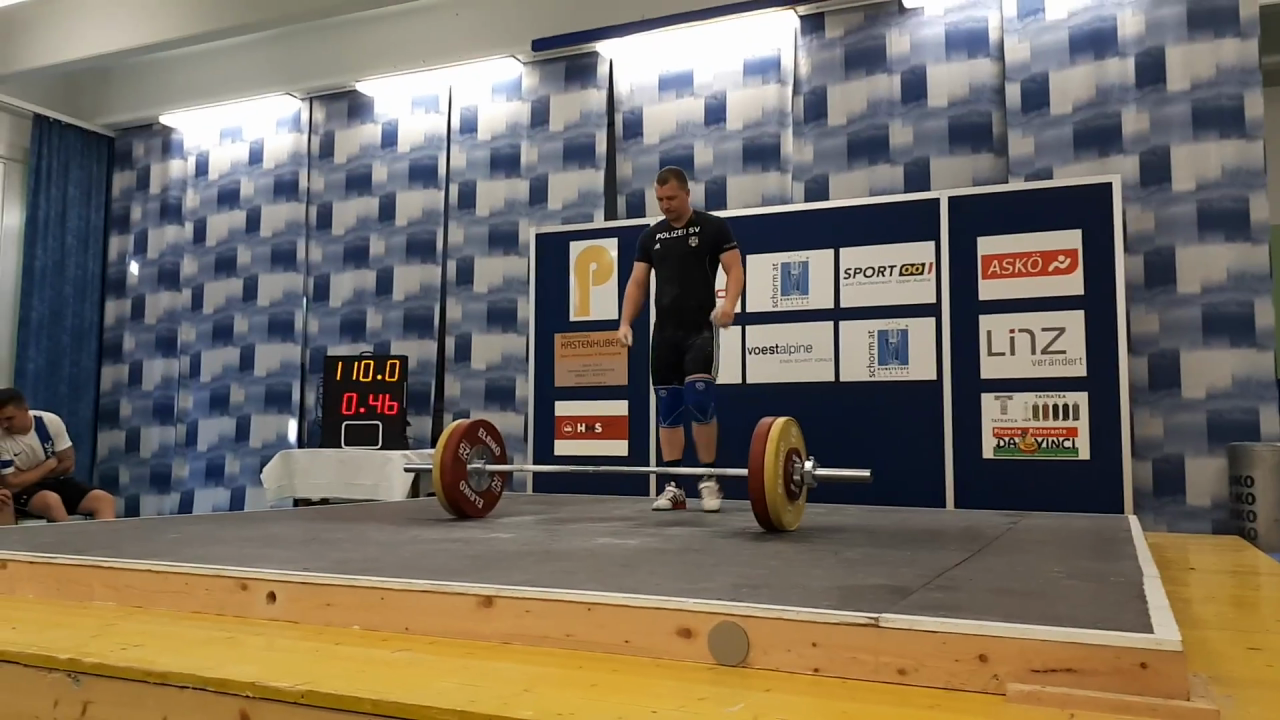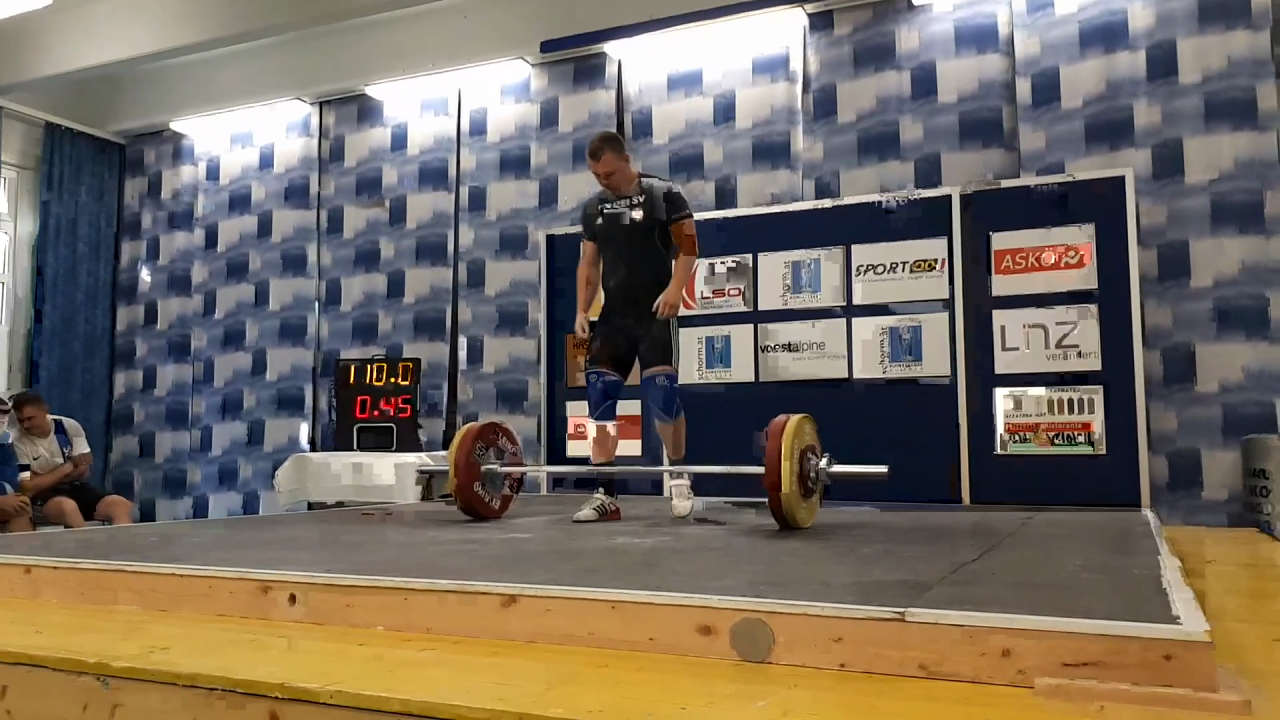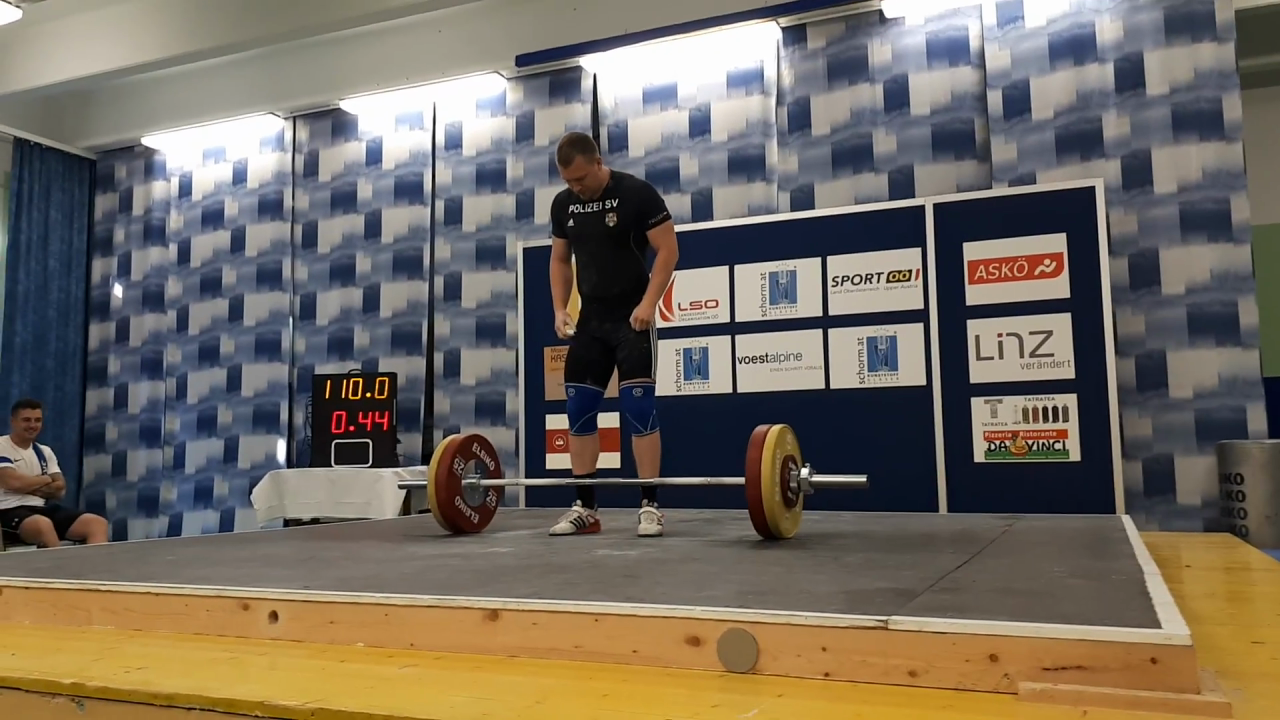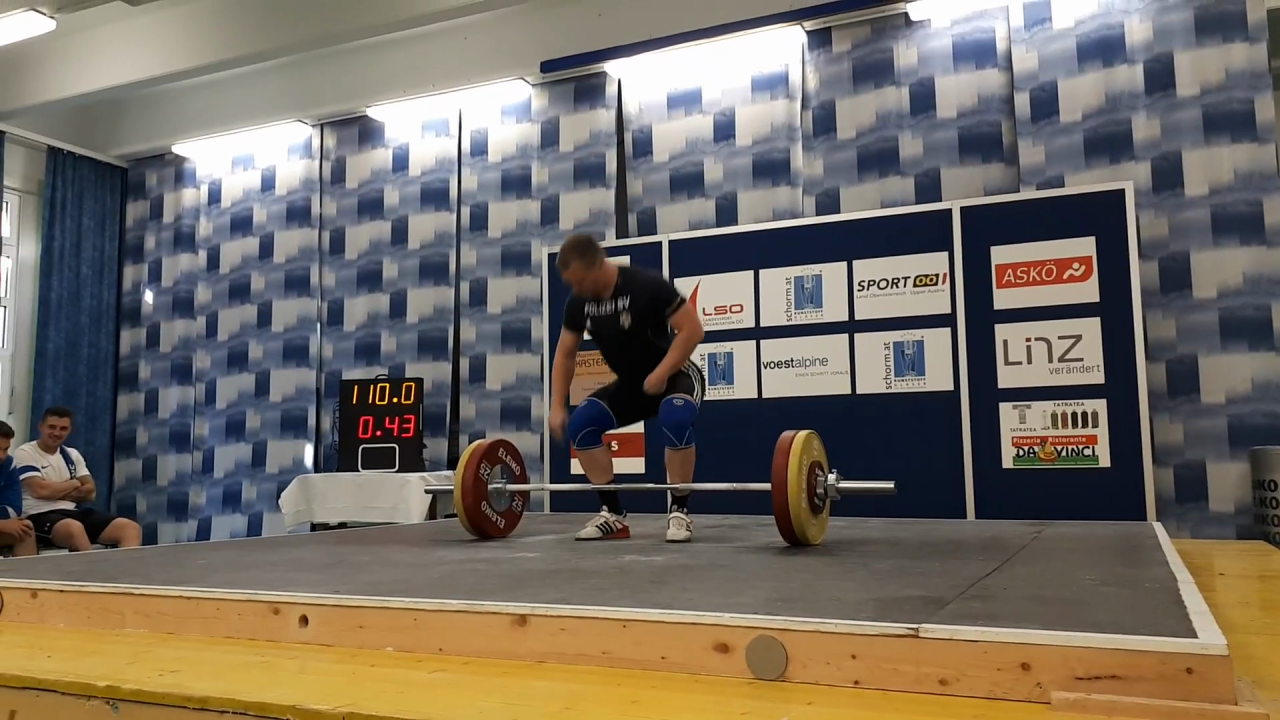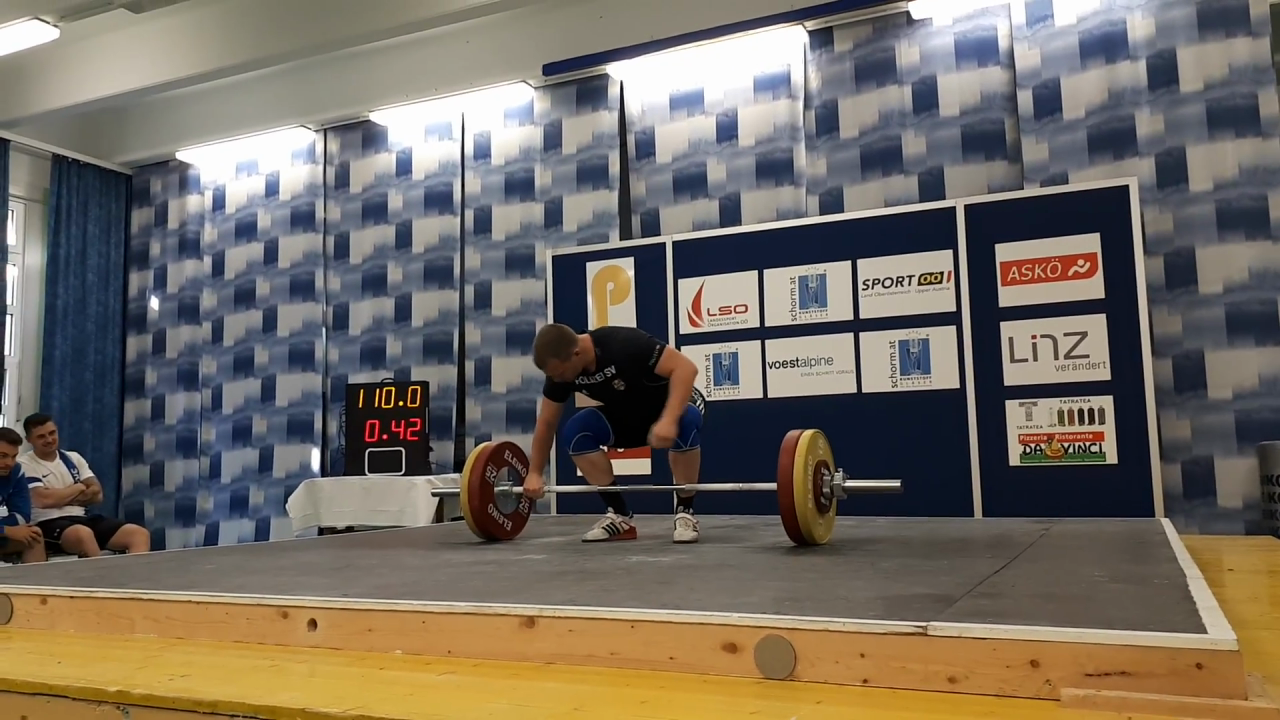
dt=1s
person 1, frame 1
left shoulder: (713, 227)
right shoulder: (651, 236)
left elbow: (735, 270)
right elbow: (637, 282)
left wrist: (729, 302)
right wrist: (626, 322)
left hip: (701, 328)
right hip: (665, 329)
left knee: (698, 398)
right knee: (668, 406)
left ankle: (708, 479)
right ankle: (674, 485)
person 1, frame 2
left shoulder: (662, 194)
right shoulder: (593, 208)
left elbow: (688, 244)
right elbow: (588, 263)
left wrist: (675, 286)
right wrist: (582, 310)
left hip: (654, 312)
right hip: (614, 314)
left knee: (662, 394)
right knee: (599, 396)
left ankle: (679, 476)
right ankle: (606, 494)
person 1, frame 3
left shoulder: (637, 193)
right shoulder: (563, 204)
left elbow: (668, 250)
right elbow: (560, 259)
left wrist: (648, 303)
right wrist: (560, 309)
left hip: (631, 317)
right hip: (590, 320)
left knee: (638, 406)
right knee: (579, 409)
left ankle: (650, 506)
right ankle: (585, 507)
person 1, frame 4
left shoulder: (646, 286)
right shoulder: (578, 301)
left elbow: (693, 329)
right elbow: (564, 353)
left wrist: (662, 373)
right wrist: (557, 407)
left hip: (674, 377)
right hip: (631, 384)
left knee: (676, 417)
right knee: (579, 424)
left ankle: (679, 511)
right ankle: (613, 513)
person 1, frame 5
left shoulder: (623, 345)
right shoulder: (562, 371)
left elbow: (683, 368)
right elbow: (547, 422)
left wrist: (668, 421)
right wrist: (535, 473)
left hip: (674, 405)
right hip: (628, 416)
left knee: (682, 426)
right knee: (576, 430)
left ankle: (685, 513)
right ankle: (620, 516)
